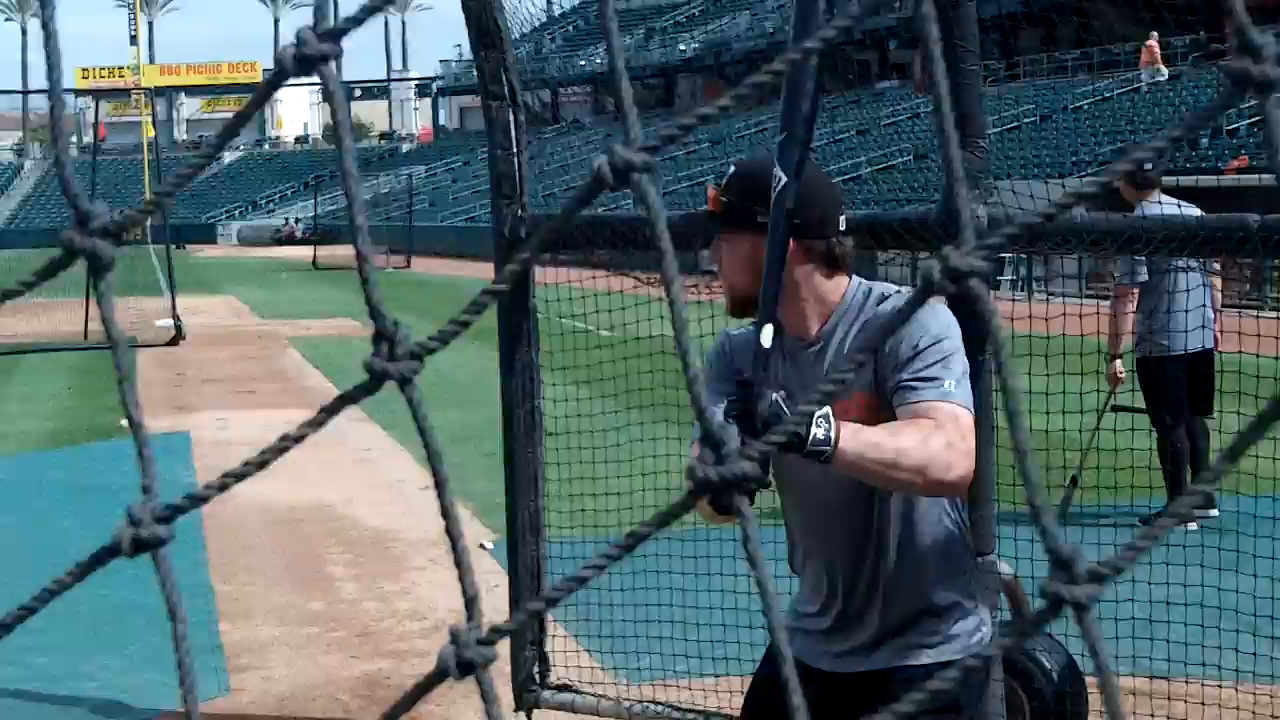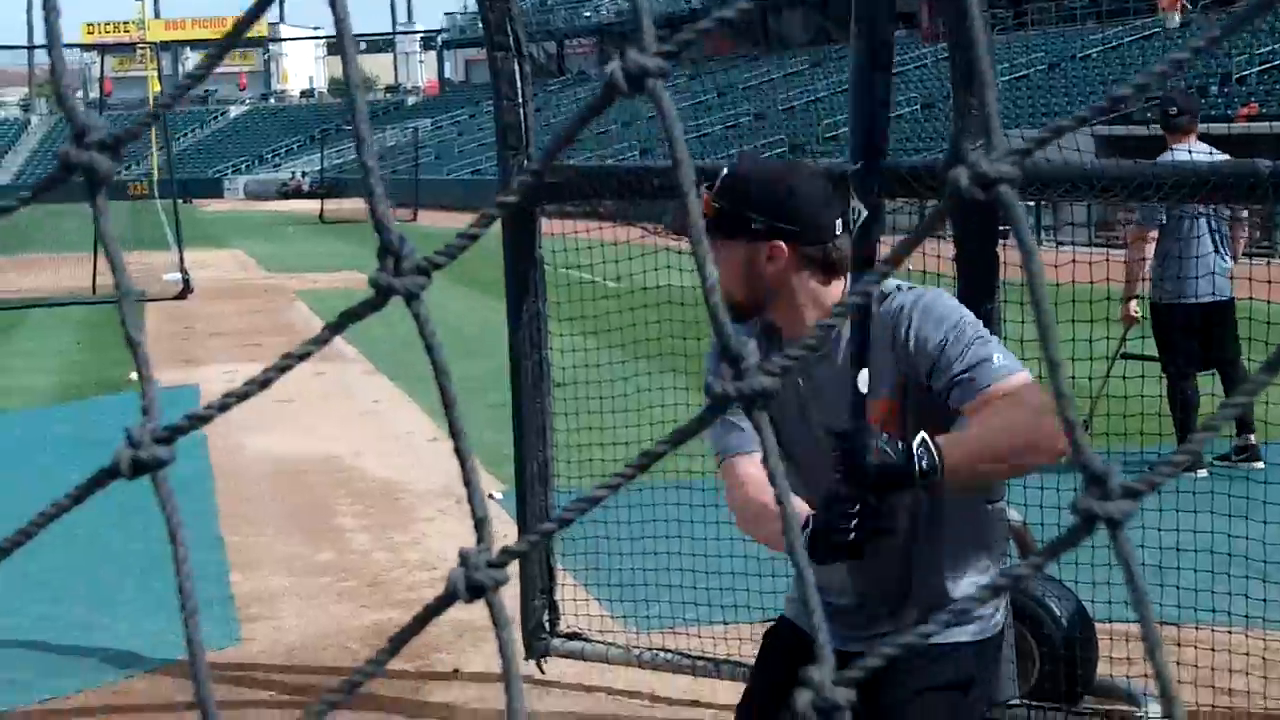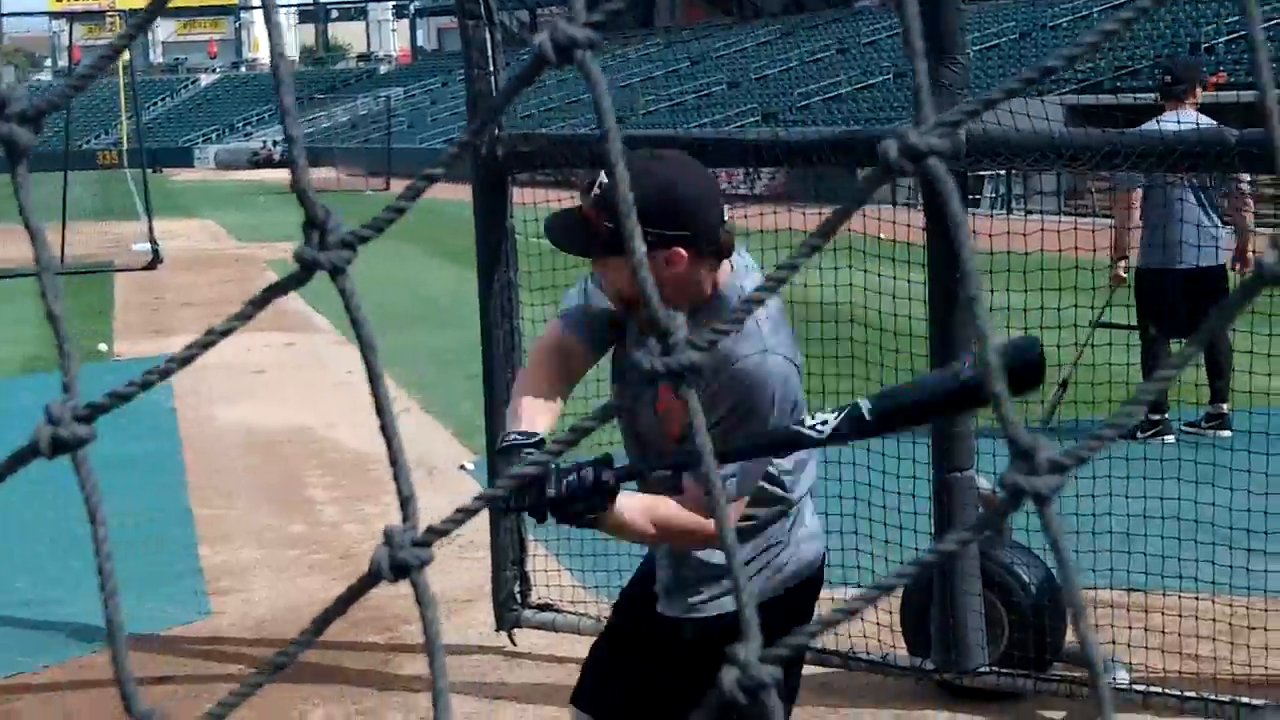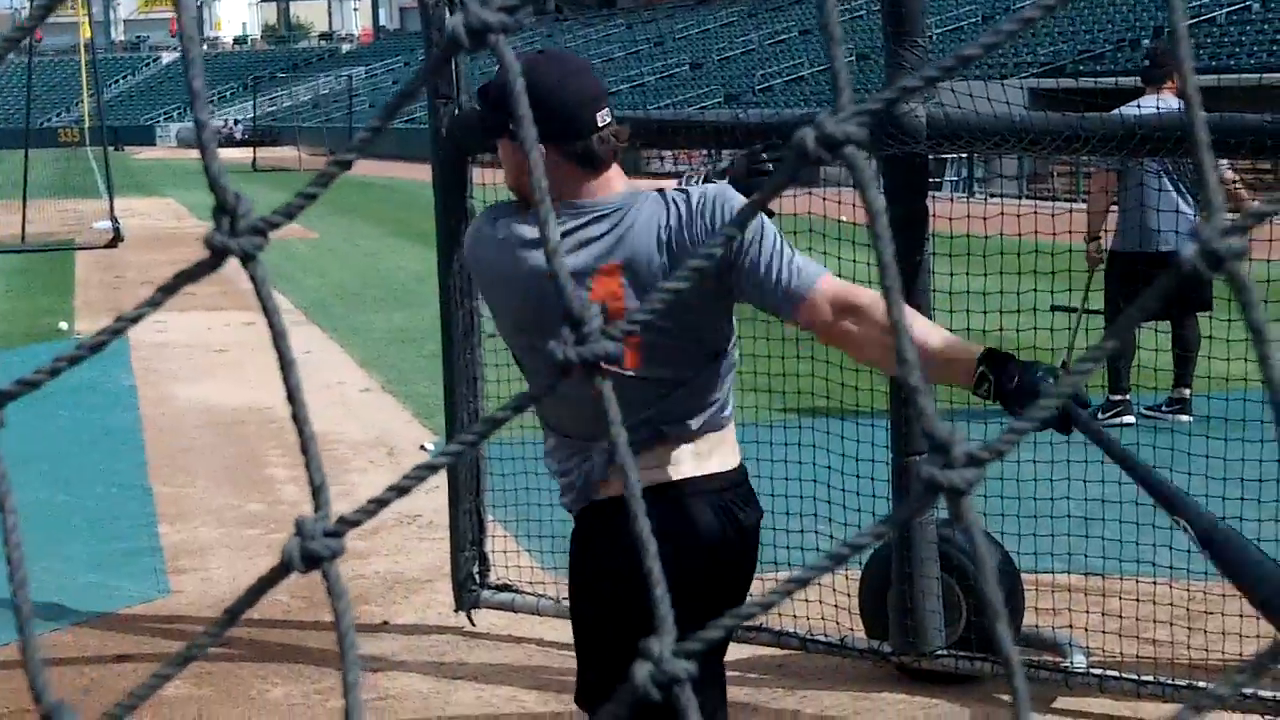
dt=0.4s
person 1, frame 1
left shoulder: (910, 323)
right shoulder: (738, 355)
left elbow: (949, 461)
left wrist: (811, 432)
left hip: (927, 655)
right hip: (814, 644)
person 1, frame 2
left shoulder: (916, 321)
left elbow: (1044, 430)
right elbow: (750, 498)
left wrist: (915, 457)
right wrist: (814, 532)
left hip: (940, 634)
right hip: (820, 623)
person 1, frame 3
left shoulder: (749, 363)
right shoulder: (628, 282)
left elbow: (707, 523)
right elbow: (545, 362)
left wrist: (600, 503)
right wrist: (521, 443)
left hip: (731, 596)
person 1, frame 4
left shoulder: (491, 242)
right shoulder: (705, 220)
right elbow: (842, 310)
right wrist: (990, 367)
left hip: (618, 526)
right hip: (725, 506)
person 2, frame 1
right shoulder: (1195, 215)
left elbow: (1126, 296)
right elbow: (1214, 275)
left wrist: (1114, 353)
right wrist: (1215, 324)
left hip: (1161, 343)
right hip: (1202, 338)
left knee: (1168, 423)
right knee: (1196, 418)
right ankle: (1205, 494)
person 2, frame 2
left shoulder: (1161, 169)
right shoulder: (1226, 164)
left elbow: (1144, 238)
right elbow: (1239, 227)
left wrist: (1130, 295)
left hip: (1176, 290)
right hip: (1220, 286)
left knee: (1181, 372)
right knee: (1231, 364)
left ankle: (1190, 454)
right ankle: (1248, 444)
person 2, frame 3
left shoulder: (1145, 135)
left elbow: (1129, 201)
right elbow: (1240, 197)
left wrist: (1119, 255)
right wrist: (1244, 245)
left hip: (1160, 256)
right hip: (1212, 253)
left knee: (1155, 337)
right knee: (1214, 332)
left ankle: (1157, 419)
right ankle: (1219, 412)
person 2, frame 4
left shoulder: (1120, 118)
left elbow: (1102, 183)
right elbow: (1223, 177)
left wrist: (1093, 235)
right wrist: (1245, 200)
left hip: (1133, 239)
right hip: (1186, 236)
left knee: (1120, 316)
right knee: (1184, 314)
left ankle: (1118, 400)
right ankle: (1180, 397)
